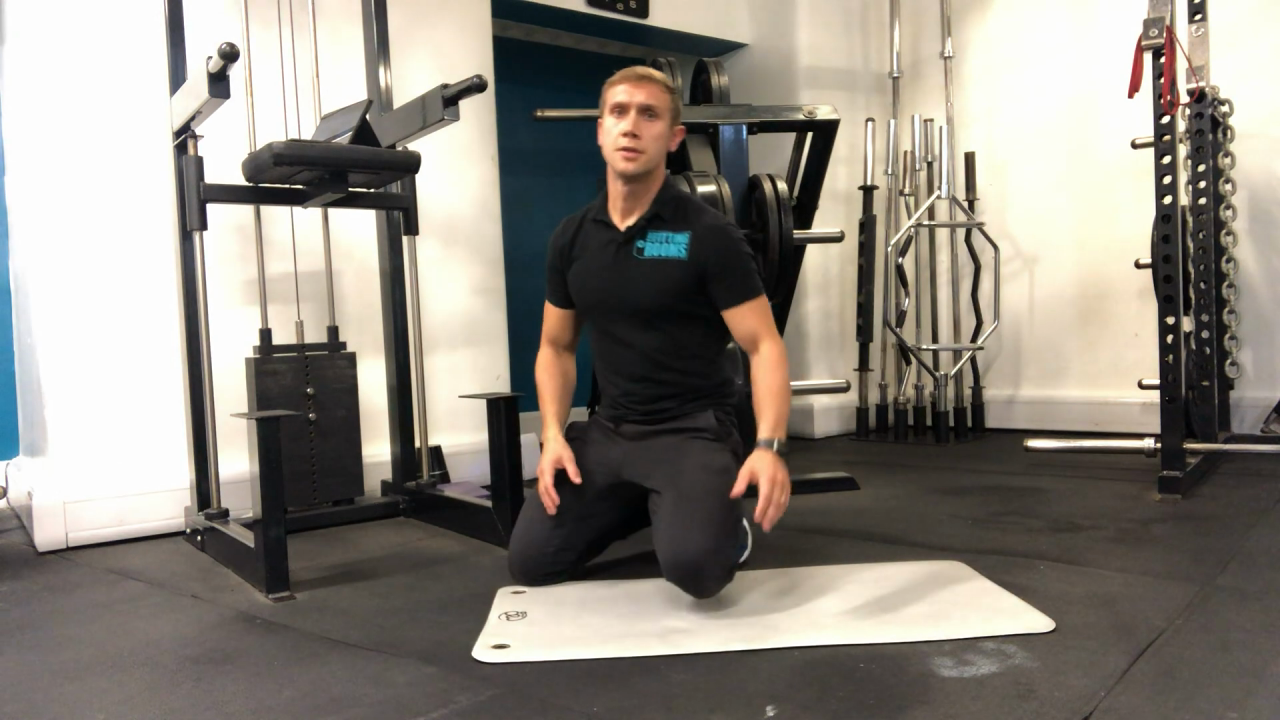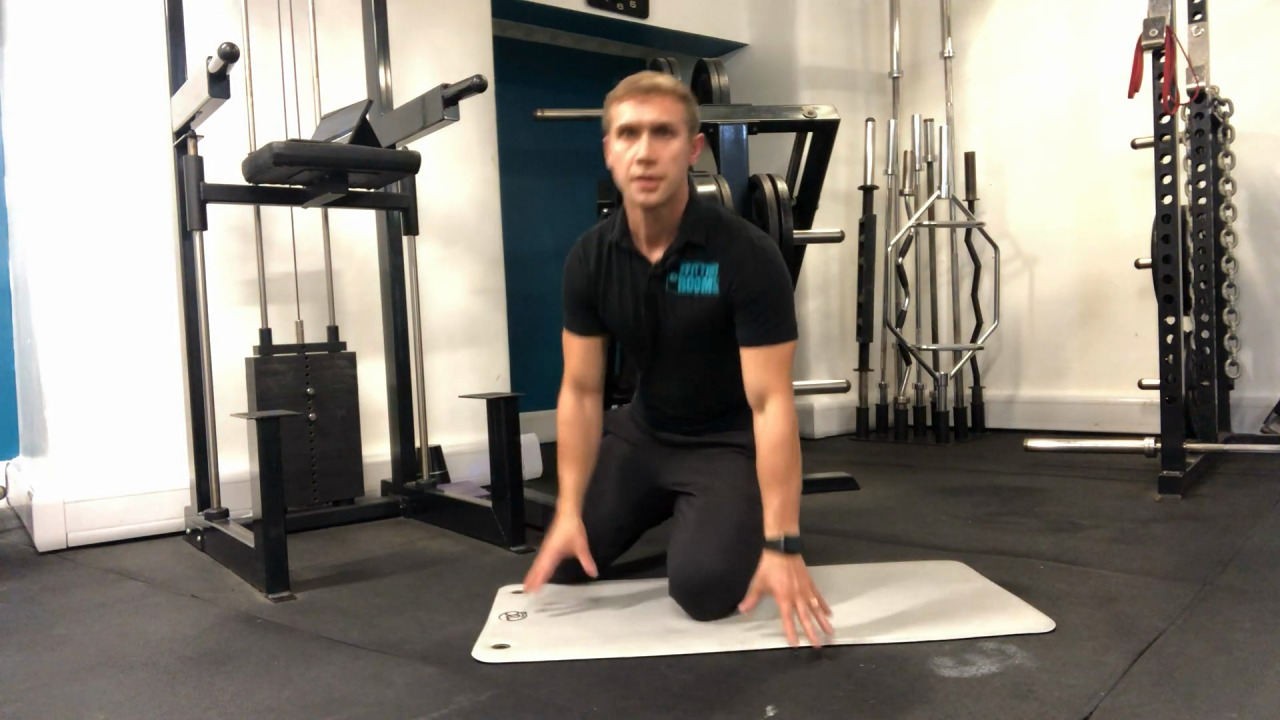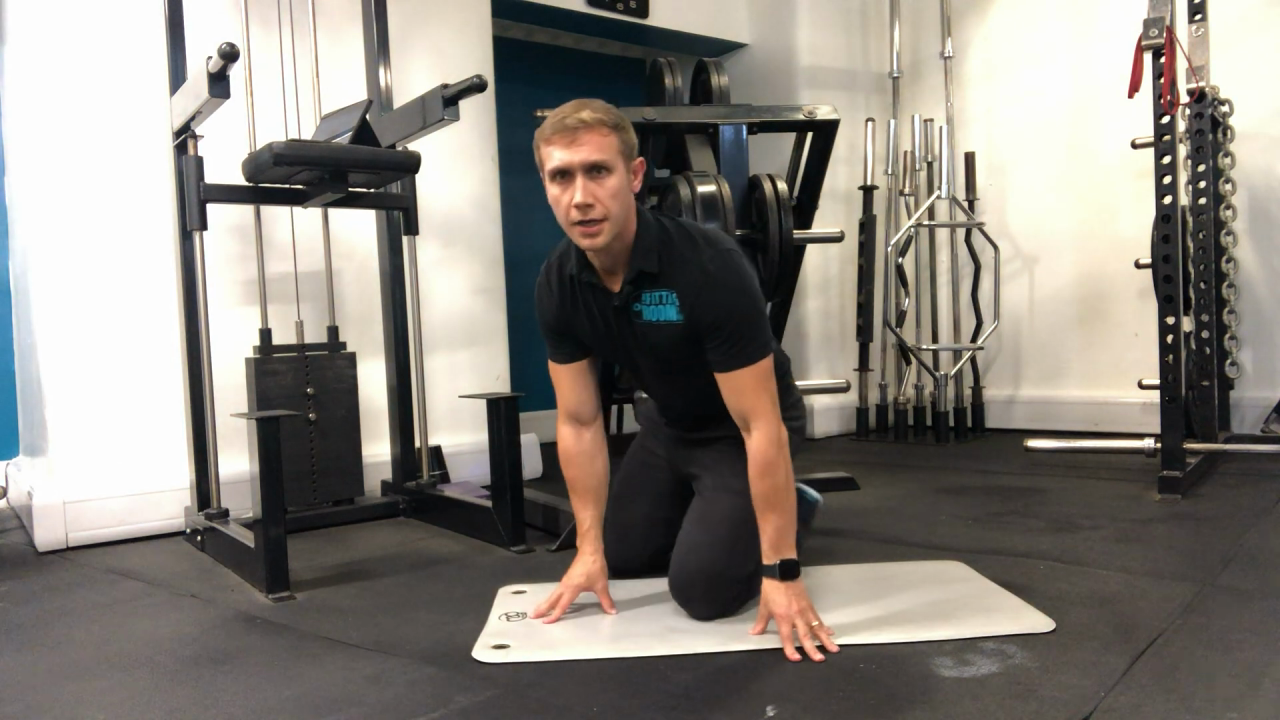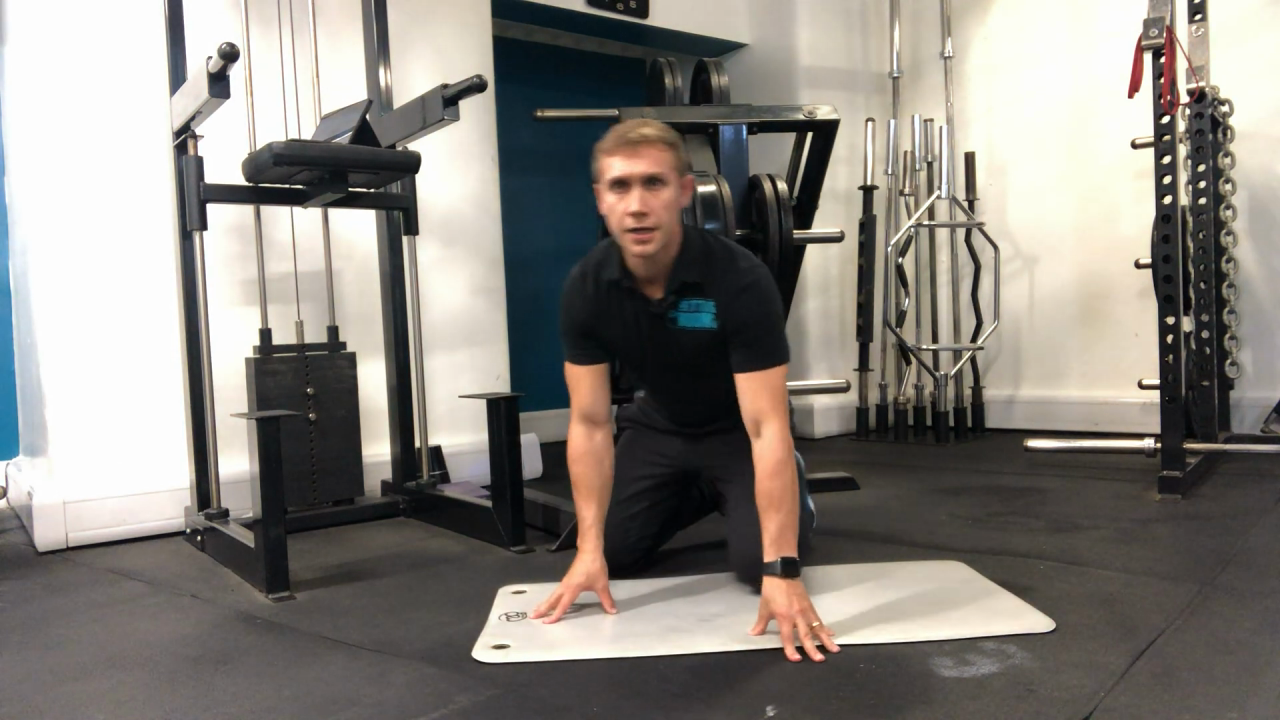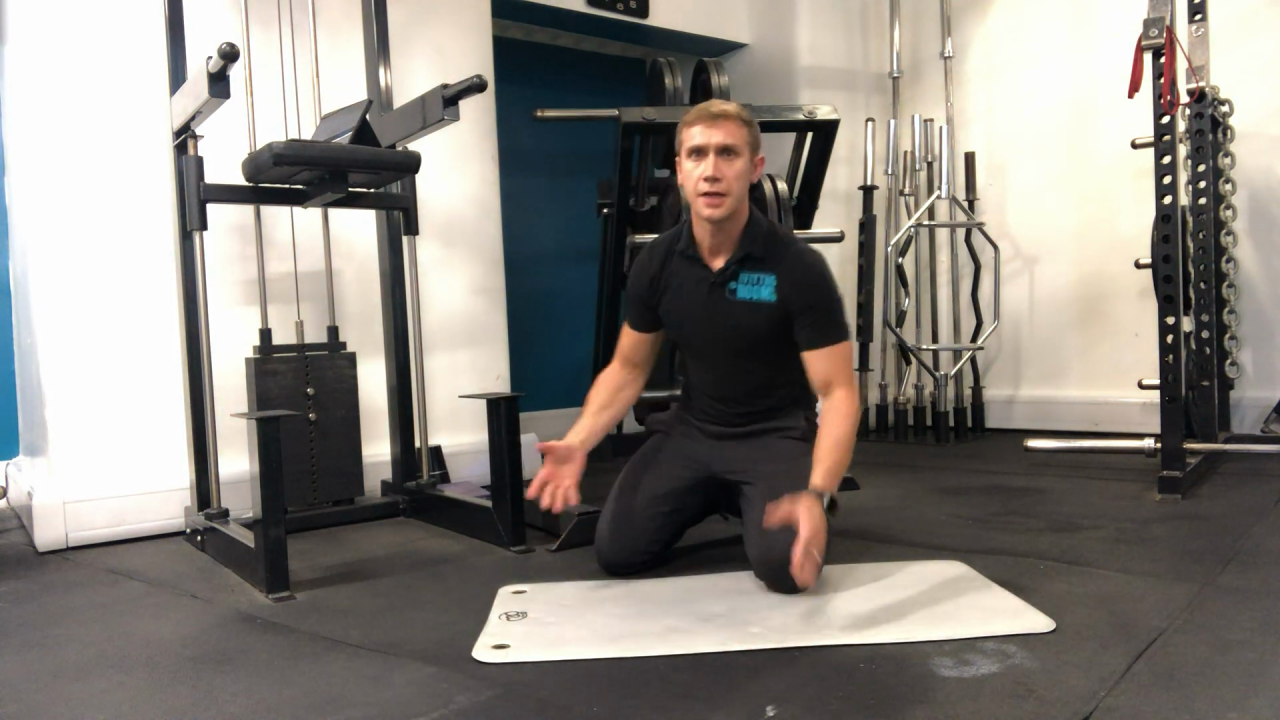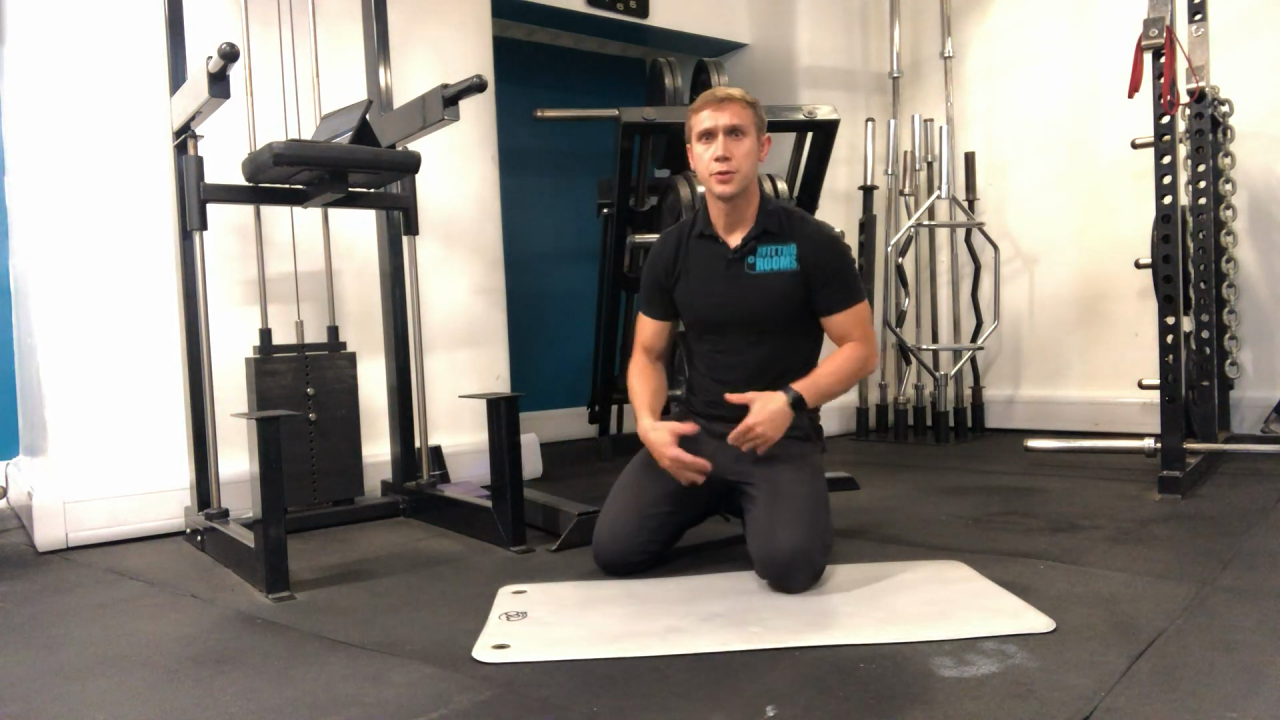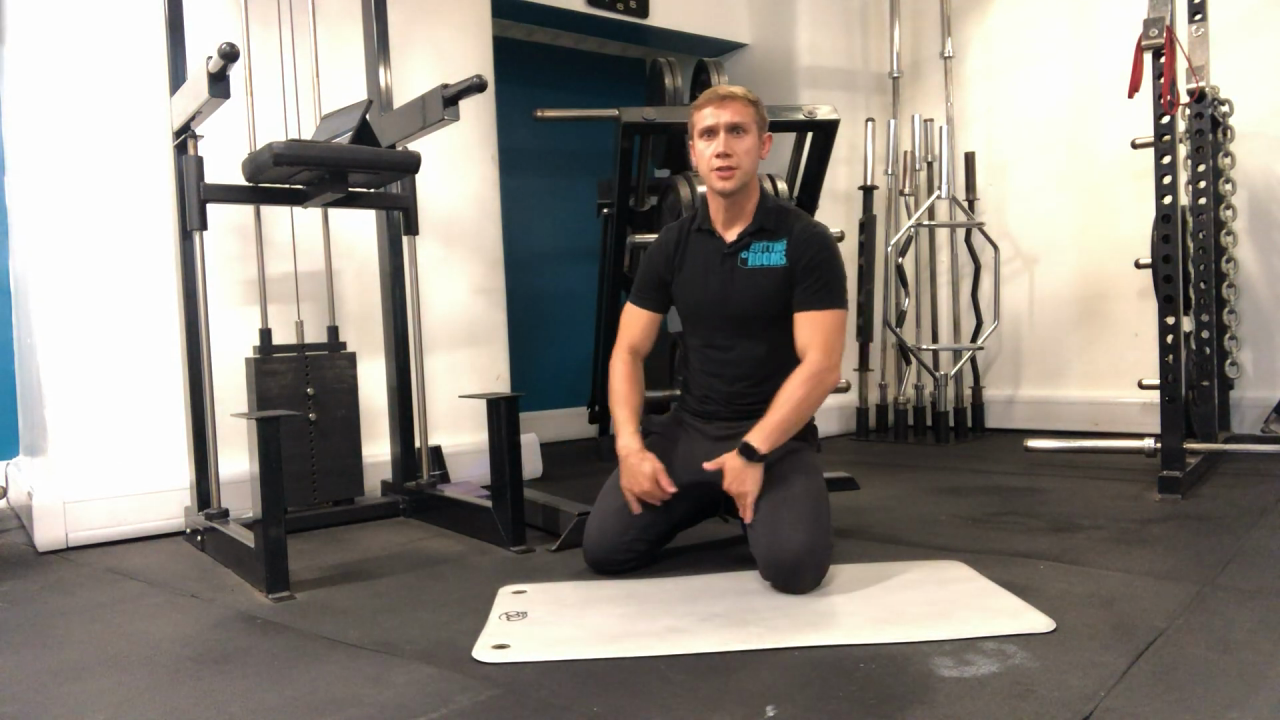
dt=0.4s
person 1, frame 1
left shoulder: (708, 235)
right shoulder: (572, 237)
left elbow: (764, 346)
right elbow: (556, 347)
left wrist: (769, 448)
right wrist: (554, 435)
left hip: (691, 429)
right hip: (608, 432)
left knee: (695, 566)
right knee: (531, 562)
left ankle: (720, 513)
right ankle: (640, 508)
person 1, frame 2
left shoulder: (748, 256)
right shoulder: (588, 258)
left elbow: (772, 404)
right elbow: (581, 391)
left wrist: (781, 545)
right wrist: (568, 511)
left hip: (728, 441)
right hip: (644, 433)
left knee: (703, 586)
right knee: (564, 563)
left ankle: (739, 525)
right ankle: (663, 509)
person 1, frame 3
left shoulder: (709, 268)
right shoulder: (556, 285)
left elbow: (760, 427)
right elbow: (579, 423)
left wrist: (782, 572)
right wrist: (589, 550)
left hip: (740, 433)
right hip: (669, 426)
left knee: (702, 588)
right knee: (621, 559)
left ankle: (788, 507)
right ankle: (701, 508)
person 1, frame 4
left shoulder: (739, 279)
right shoulder: (585, 287)
left elbow: (767, 428)
right elbow: (590, 423)
left wrist: (783, 569)
right wrist: (589, 548)
left hip: (737, 429)
right hip: (659, 426)
left knee: (755, 565)
right knee: (614, 554)
left ankle: (786, 503)
right ankle: (701, 494)
person 1, frame 5
left shoulder: (798, 268)
right shoulder: (656, 263)
left elbow: (839, 393)
right elbow: (627, 369)
left wrist: (818, 496)
right wrist: (578, 443)
left hip: (775, 435)
right hip: (691, 431)
left knee: (784, 566)
right knee: (618, 551)
left ankle: (753, 497)
right ankle: (713, 495)
person 1, frame 6
left shoulder: (813, 243)
right shoulder: (671, 250)
left elbow: (860, 350)
right elbow: (647, 355)
left wrist: (792, 400)
right wrist: (649, 423)
left hip: (782, 434)
right hip: (696, 431)
left knee: (789, 564)
right knee: (615, 551)
left ankle: (756, 504)
right ankle: (716, 498)
person 1, frame 7
left shoulder: (806, 242)
right shoulder: (671, 245)
left elbow: (821, 367)
right elbow: (628, 352)
left wrist: (752, 452)
right wrist: (630, 444)
left hip: (777, 436)
right hip: (689, 428)
left knee: (794, 565)
right knee: (604, 549)
left ankle: (758, 505)
right ankle: (705, 502)
